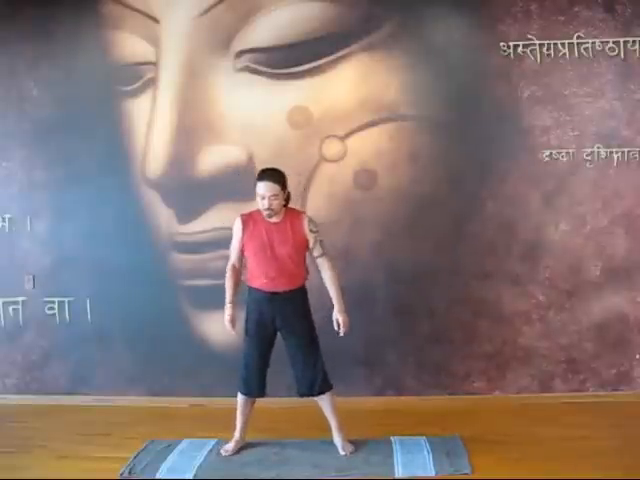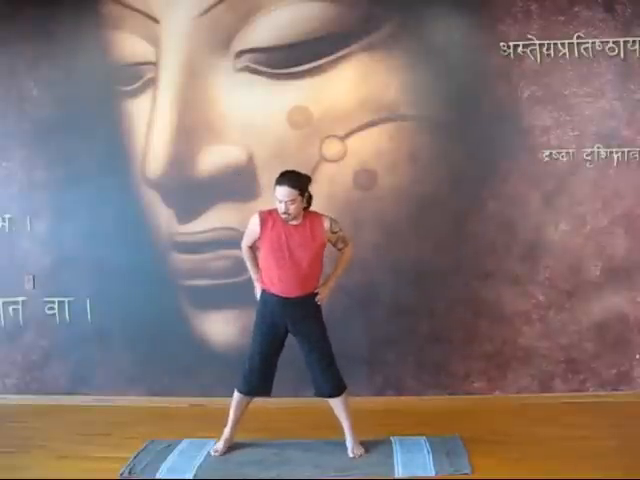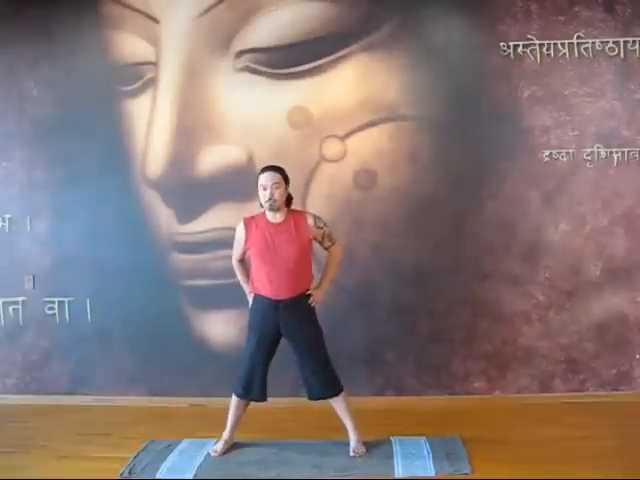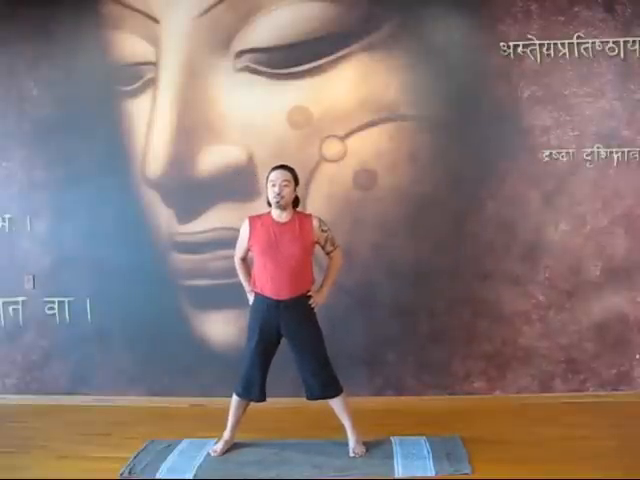
dt=0.7s
person 1, frame 1
left shoulder: (303, 222)
right shoulder: (243, 223)
left elbow: (324, 262)
right elbow: (233, 265)
left wrist: (338, 306)
right wrist: (229, 304)
left hip: (294, 302)
right hip: (259, 303)
left knee: (312, 368)
right knee: (251, 369)
left ankle: (337, 433)
right ankle: (239, 435)
person 1, frame 2
left shoulder: (324, 224)
right shoulder: (261, 220)
left elbow: (347, 249)
right elbow: (246, 246)
left wrist: (329, 284)
right wrist: (257, 281)
left hip: (306, 306)
right hip: (271, 304)
left knee: (326, 370)
right knee: (254, 370)
left ankle: (350, 435)
right ankle: (228, 434)
person 1, frame 3
left shoulder: (308, 222)
right shoulder: (247, 227)
left elbow: (335, 249)
right elbow: (237, 260)
left wrist: (322, 288)
right wrist: (249, 292)
left hip: (299, 307)
right hip: (263, 309)
left knee: (321, 371)
right knee: (249, 372)
left ankle: (353, 434)
right ankle: (227, 436)
person 1, frame 4
left shoulder: (312, 224)
right shoulder: (251, 225)
left elbow: (336, 255)
right elbow: (239, 258)
left wrist: (323, 291)
right wrist: (250, 291)
left hip: (299, 308)
right hip: (264, 308)
left knee: (320, 371)
right knee: (251, 372)
left ankle: (352, 434)
right ankle: (228, 435)
